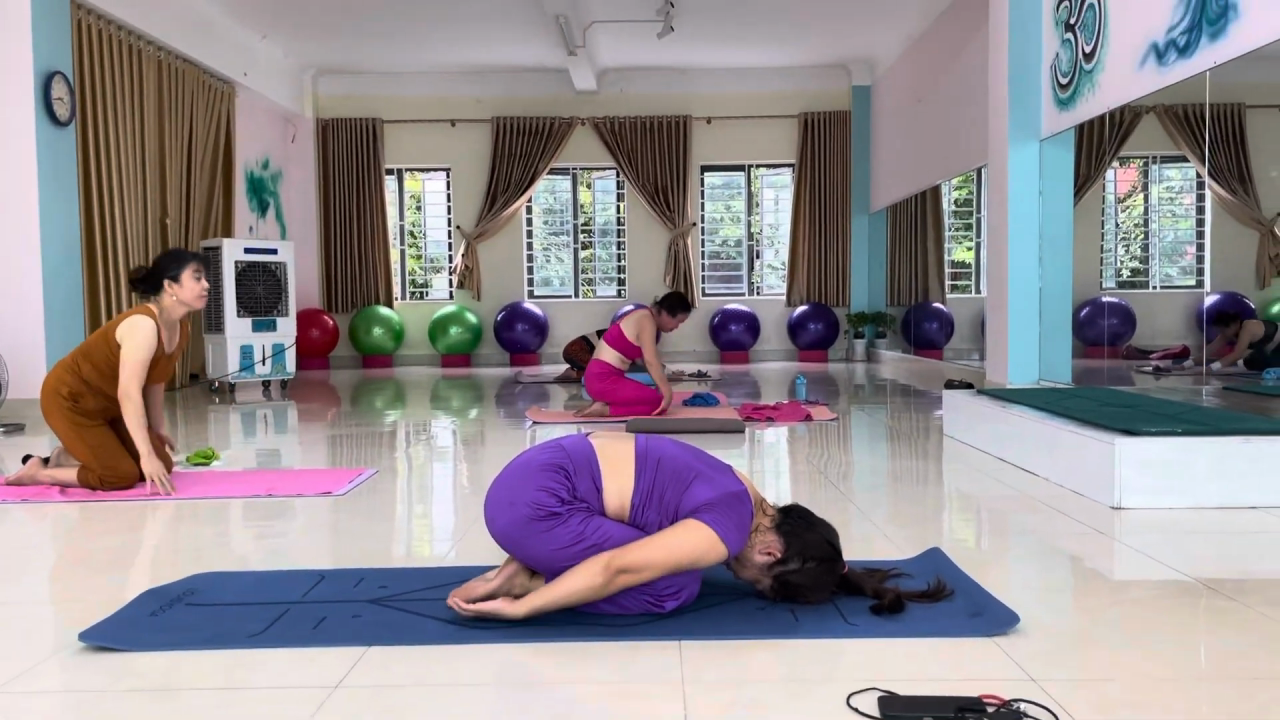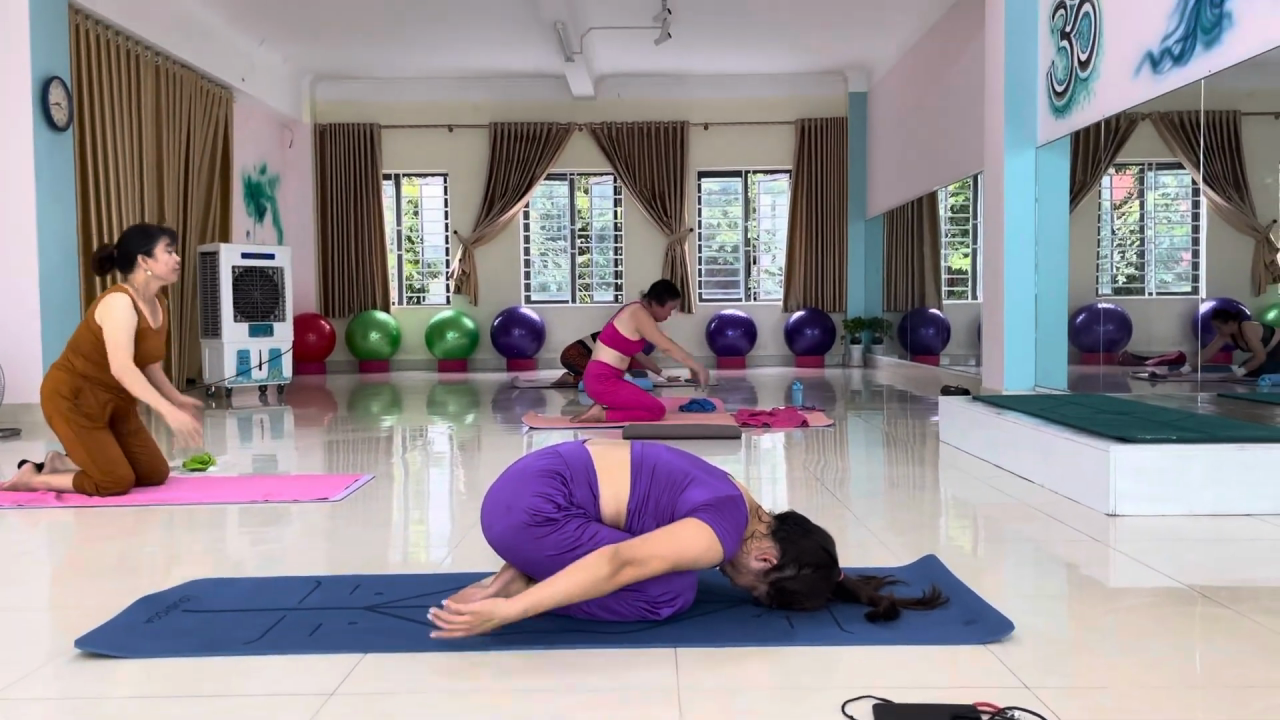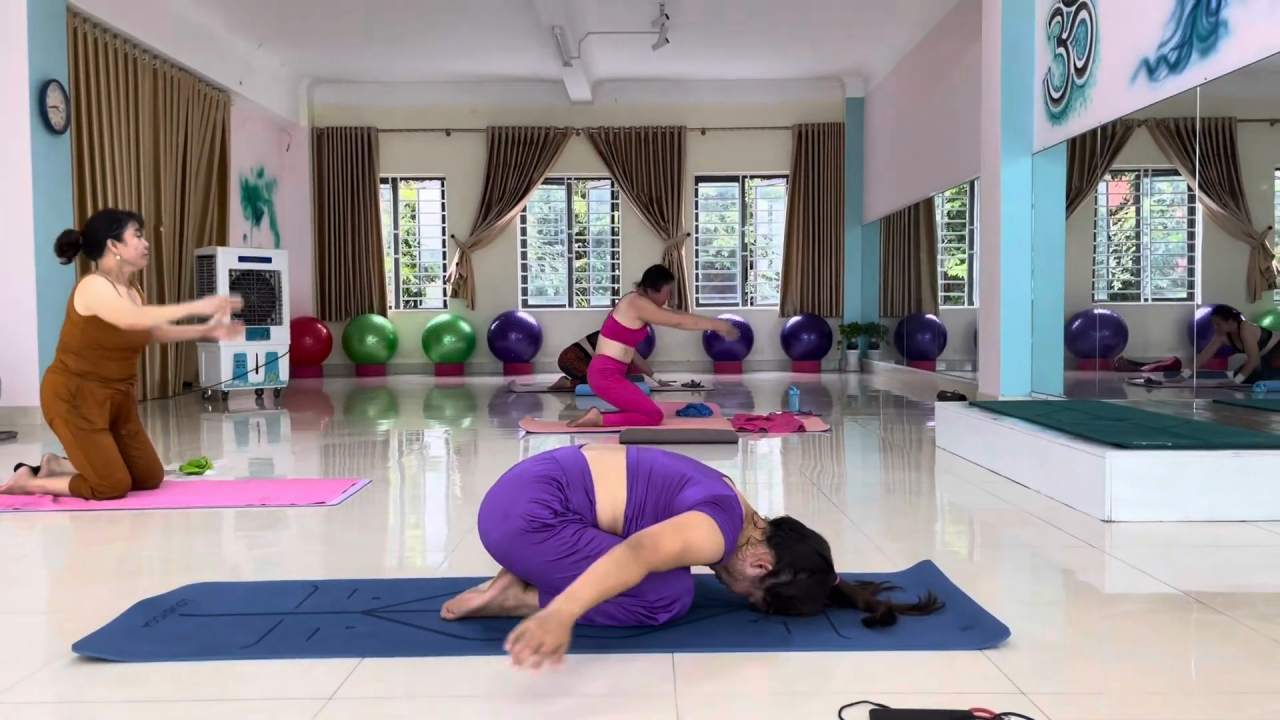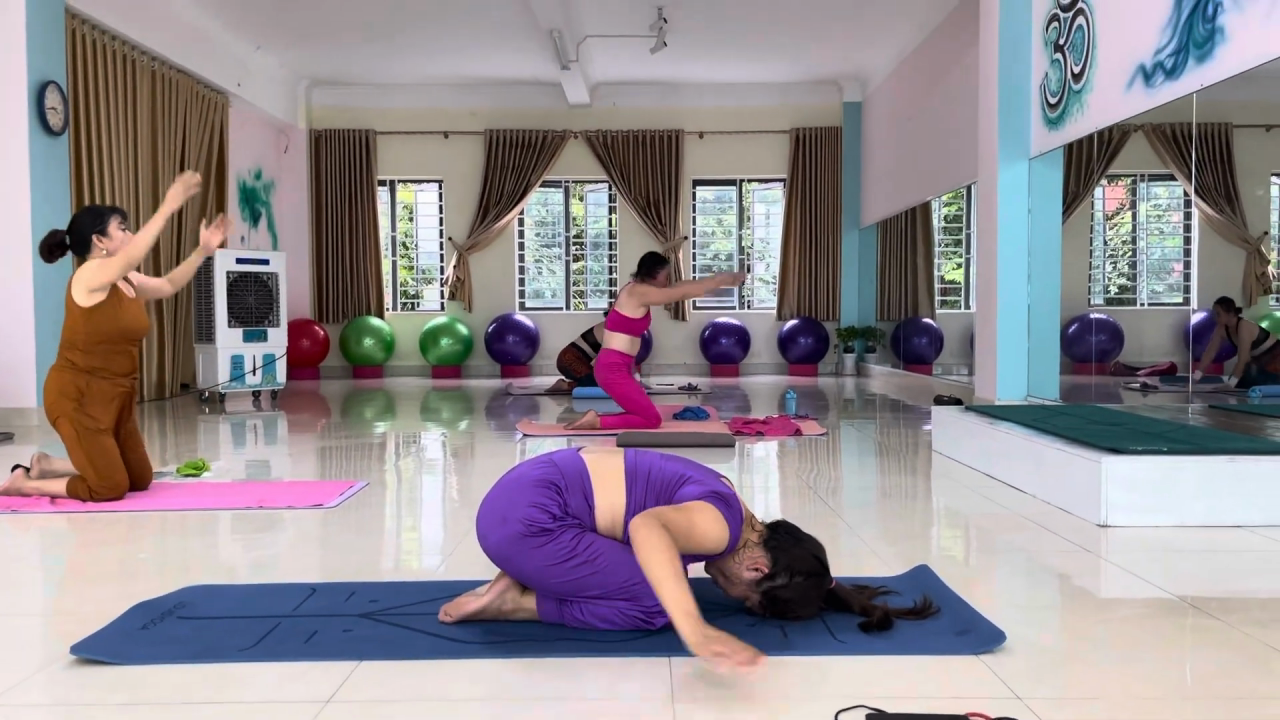
dt=0.2s
person 1, frame 1
left shoulder: (733, 493)
right shoulder: (725, 530)
right elbow: (620, 571)
right wrist: (521, 608)
left hip: (537, 475)
right hip: (532, 501)
left knee: (662, 558)
right knee: (673, 587)
left ankle: (530, 568)
right ankle: (522, 587)
person 1, frame 2
left shoulder: (729, 500)
right shoulder: (718, 531)
right elbow: (619, 563)
right wrist: (511, 611)
left hip: (533, 482)
right hip: (527, 506)
left knee: (667, 564)
right knee: (670, 591)
left ankle: (526, 572)
right ankle: (512, 595)
person 1, frame 3
left shoulder: (725, 503)
right shoulder: (718, 533)
right elbow: (636, 551)
right wrist: (560, 617)
left hip: (530, 487)
right hip: (525, 515)
left knee: (662, 576)
right knee: (668, 596)
left ankle: (527, 579)
right ankle: (522, 600)
person 1, frame 4
left shoulder: (723, 504)
right shoulder: (722, 526)
right elbow: (648, 528)
right wrist: (696, 631)
left hip: (529, 491)
right hip: (525, 519)
left knee: (666, 584)
right knee: (659, 602)
left ankle: (525, 582)
right ankle: (516, 602)
person 2, frame 1
left shoulder: (180, 327)
right shoulder: (143, 325)
left elbow: (153, 382)
right elbow: (129, 393)
left wrist: (156, 431)
right wrist: (146, 455)
left hip: (108, 403)
right hip: (71, 399)
left knee: (160, 472)
right knee: (123, 476)
left ankle: (68, 460)
right ankle: (37, 470)
person 2, frame 2
left shoulder: (159, 305)
right shoulder: (120, 303)
right elbow: (122, 369)
left wrist: (175, 397)
right wrist: (169, 412)
left hip: (116, 401)
right hip: (75, 398)
left knee: (155, 474)
right knee: (116, 482)
left ankle: (61, 463)
right ankle: (31, 479)
person 2, frame 3
left shoulder: (129, 289)
right shoulder: (93, 287)
left elbow: (156, 332)
right elbow: (131, 319)
left wrist: (205, 330)
right wrist: (197, 308)
left hip: (116, 398)
right hip: (74, 398)
left knee: (150, 478)
right knee: (113, 486)
left ankle: (56, 466)
right ankle: (28, 481)
person 2, frame 4
left shoulder: (125, 281)
right shoulder: (89, 274)
left elbow: (168, 285)
right elbow: (129, 258)
left wrist: (202, 250)
right wrist: (168, 208)
left hip: (114, 395)
right hip: (77, 396)
left knee: (140, 479)
right knee: (111, 487)
left ankle: (47, 466)
